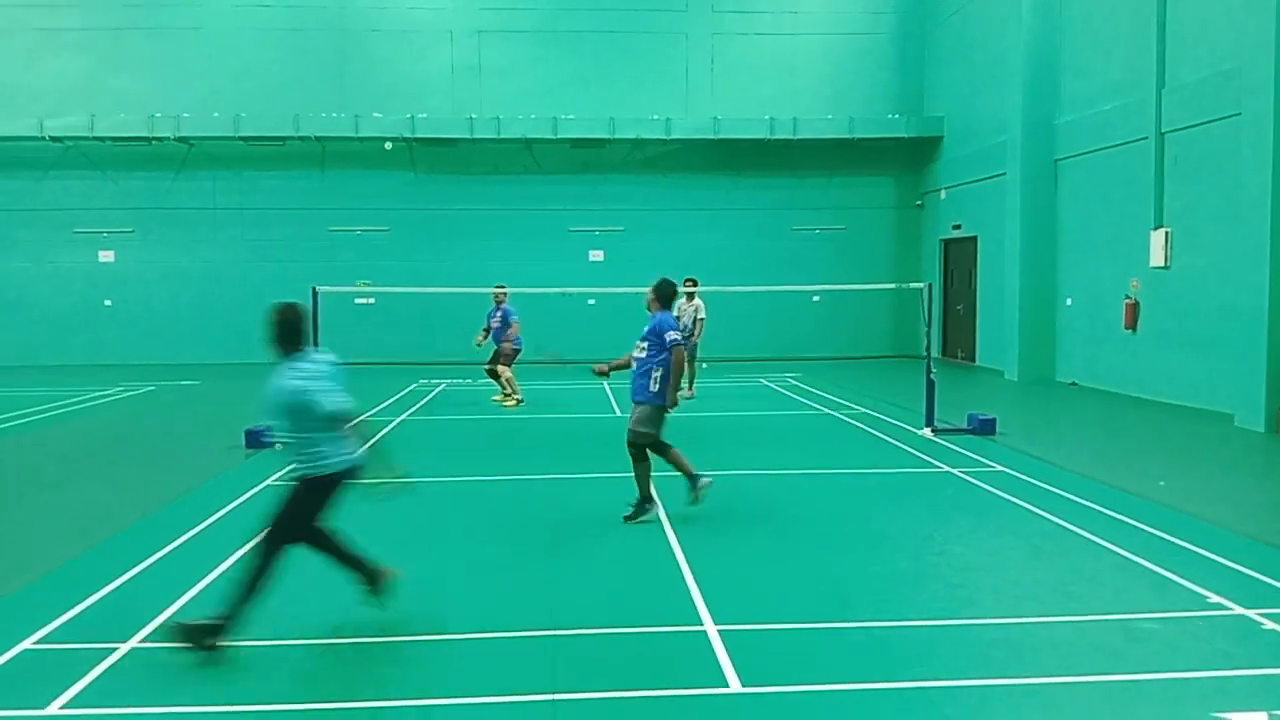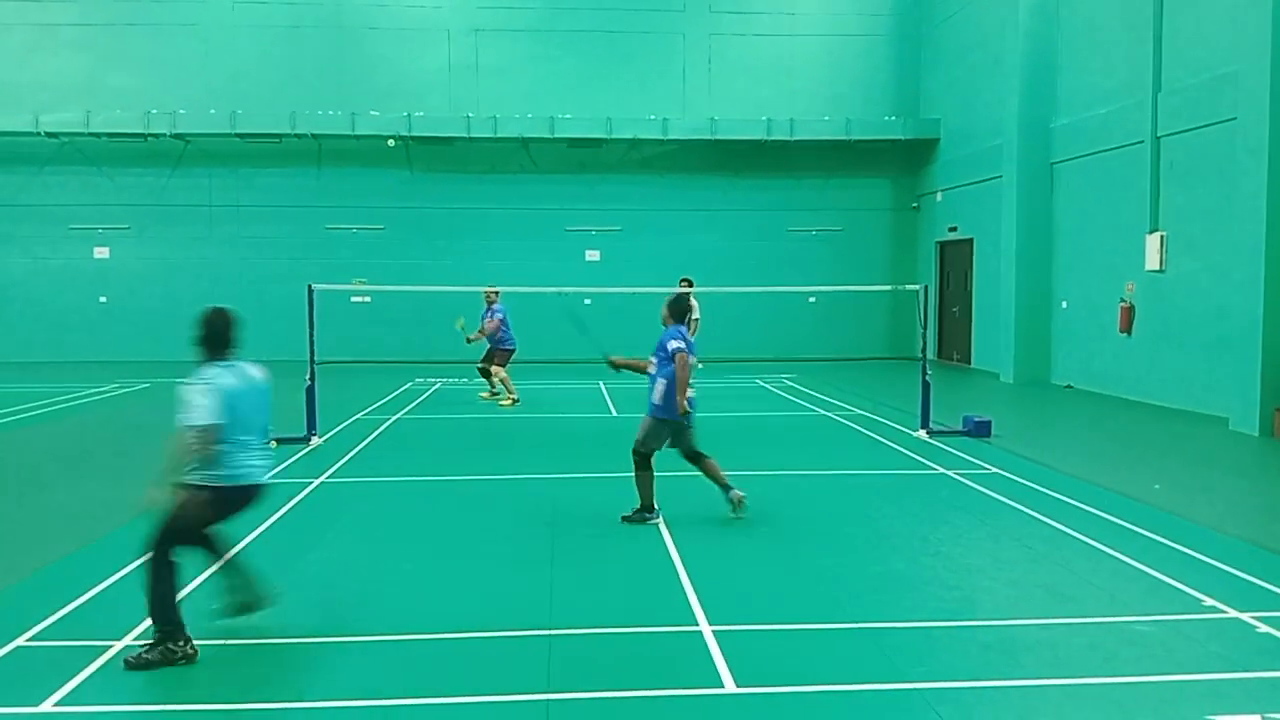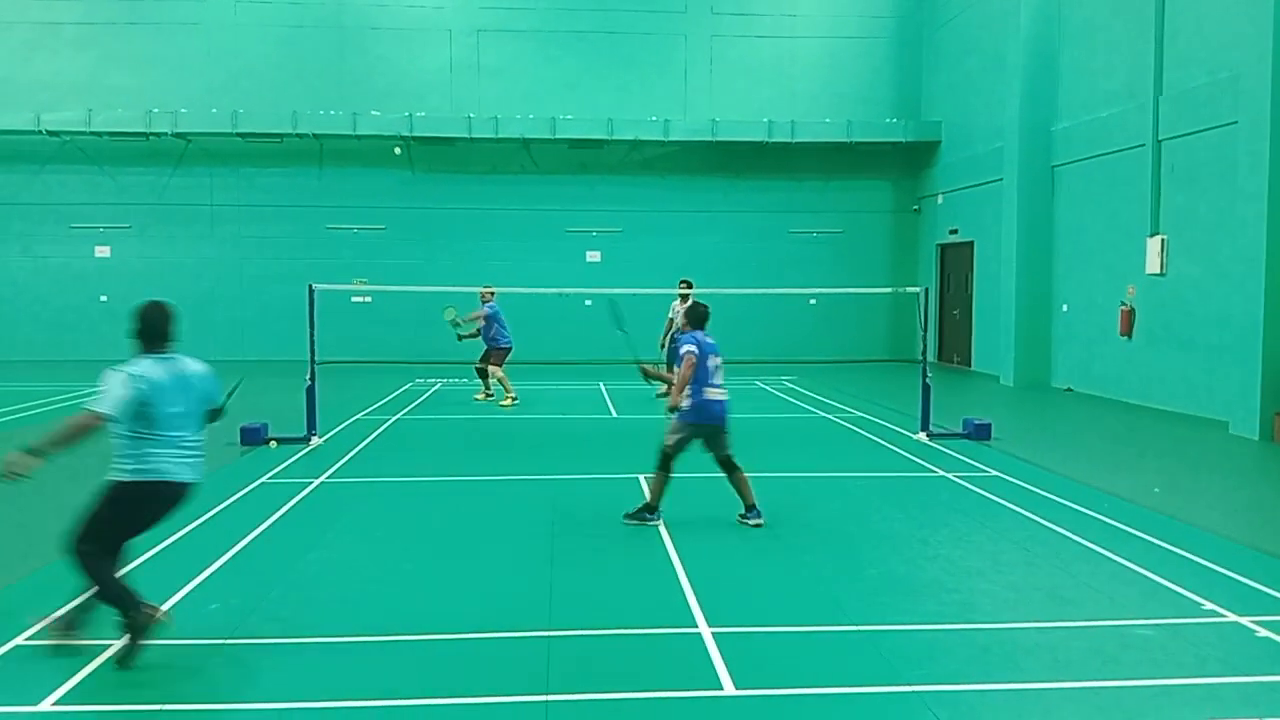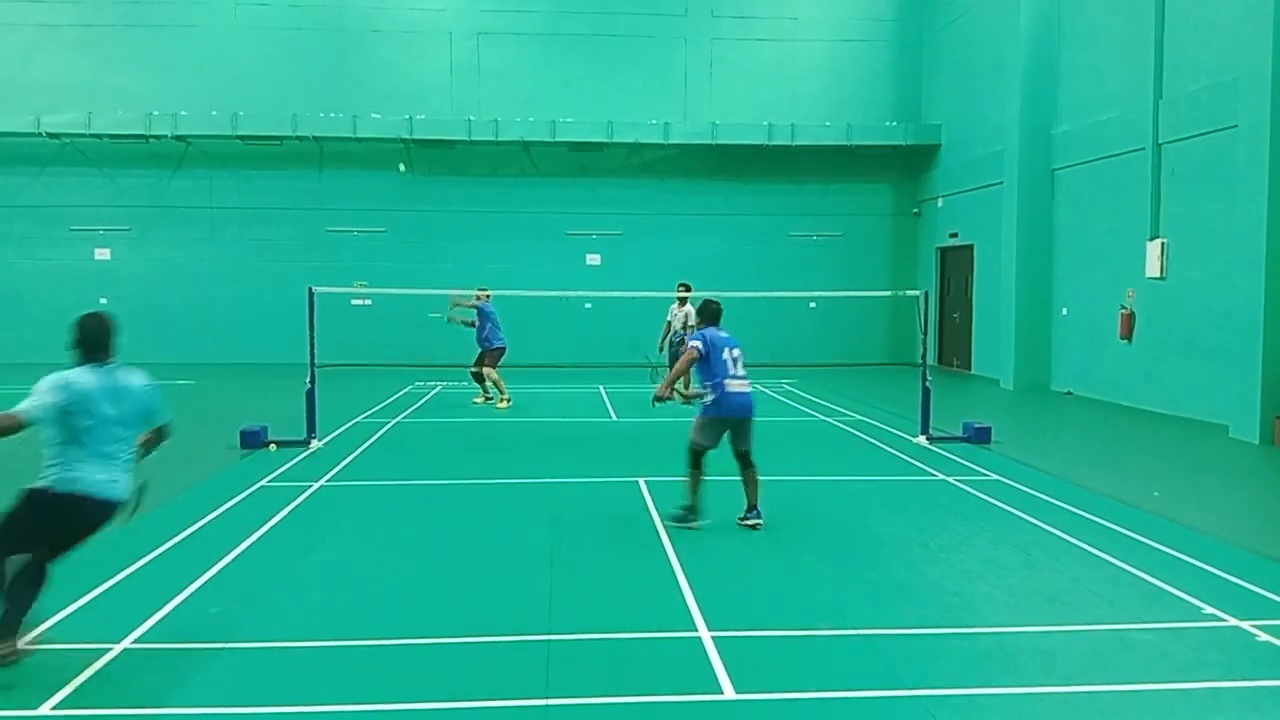
dt=0.1s
person 1, frame 1
left shoulder: (300, 382)
right shoulder: (320, 360)
left elbow: (344, 415)
left hip: (322, 470)
right hip: (332, 465)
left knee: (274, 542)
right knee: (304, 528)
left ankle: (218, 629)
right ankle: (372, 574)
person 1, frame 2
left shoulder: (202, 385)
right shoulder: (256, 374)
left elbow: (202, 437)
right elbow: (254, 425)
left wrist: (175, 484)
left hip: (221, 484)
right hip: (248, 480)
left knee: (161, 551)
right knee: (189, 532)
left ankle: (172, 642)
right ankle: (244, 592)
person 1, frame 3
left shoulder: (130, 375)
right shoulder: (198, 371)
left elbow: (92, 419)
right elbow: (214, 412)
left wrist: (35, 452)
left hip: (142, 481)
right hip: (181, 481)
left knee: (88, 548)
right knee: (108, 542)
left ankle: (137, 612)
right ankle: (87, 612)
person 1, frame 4
left shoulder: (61, 384)
right shoulder: (140, 384)
right elbow: (161, 432)
right wrist: (139, 451)
left hip: (61, 493)
right hip: (107, 498)
right knee: (39, 558)
person 2, frame 1
left shoulder: (664, 322)
right shoulder: (657, 322)
left elbow: (678, 355)
right elbow: (638, 357)
left wrist: (673, 392)
right wrist: (609, 367)
left hip: (652, 396)
right hip: (649, 395)
left knee: (636, 446)
right knee: (653, 442)
left ankle: (645, 501)
right ankle: (694, 478)
person 2, frame 2
left shoulder: (672, 334)
right shoulder: (678, 335)
left elbow: (682, 363)
right elbow: (654, 367)
left wrist: (680, 398)
right wrist: (623, 363)
left hip: (665, 408)
right hip: (676, 408)
left knee: (641, 454)
right knee: (692, 454)
left ankle: (647, 510)
right ankle: (730, 491)
person 2, frame 3
left shoulder: (690, 340)
right shoulder: (711, 344)
left elbow: (688, 365)
left wrist: (676, 395)
right wrist: (655, 373)
left hip: (695, 410)
right hip: (718, 410)
left knee: (666, 455)
right knee: (726, 461)
left ankle: (651, 510)
right ankle: (752, 510)
person 2, frame 4
left shoulder: (700, 336)
right shoulder: (731, 340)
left elbow: (688, 358)
left wrist: (666, 385)
right wrist: (700, 392)
left hip: (719, 403)
right hip: (744, 402)
left knee: (696, 453)
right knee: (744, 457)
left ankle: (692, 510)
right ankle: (753, 511)
